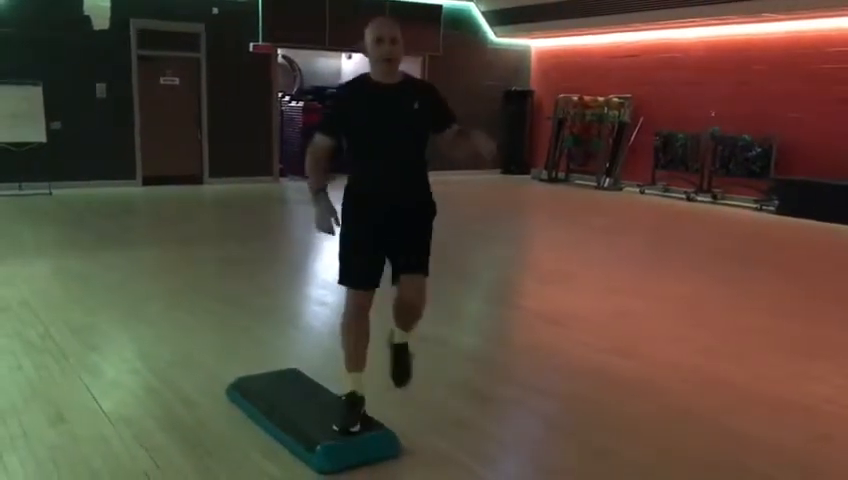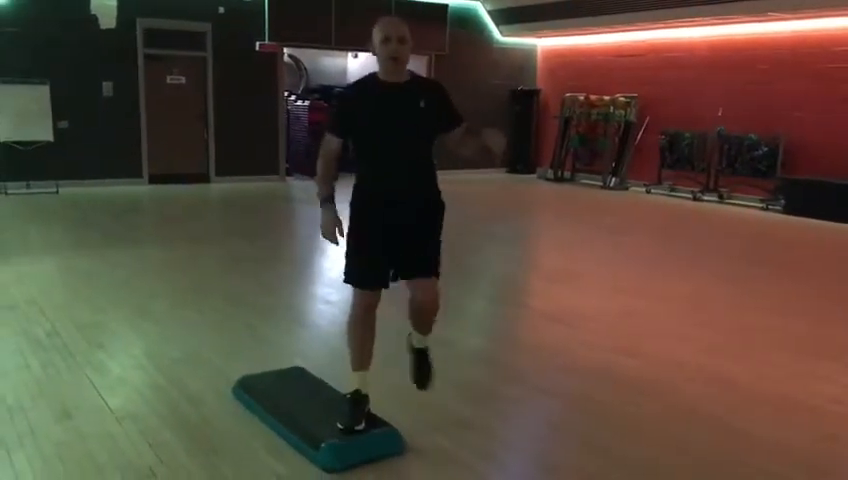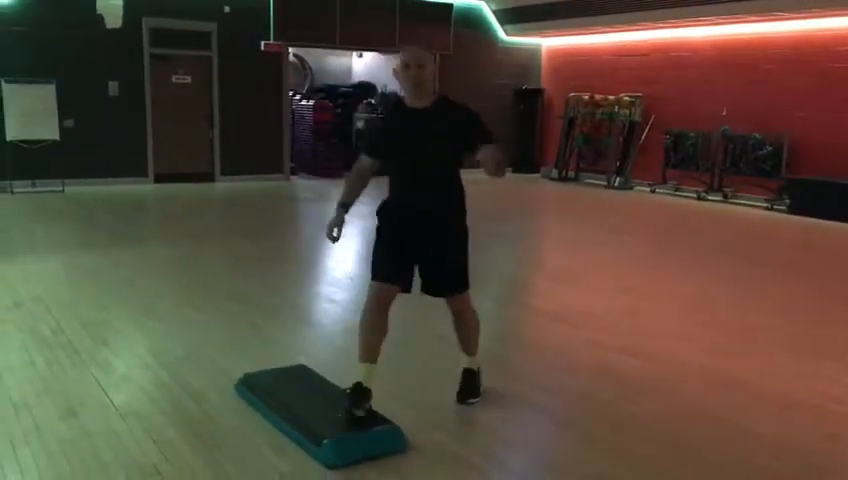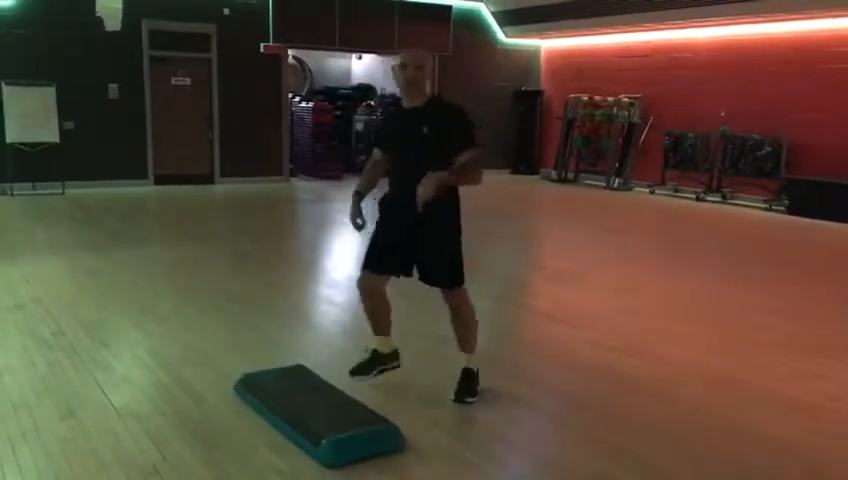
dt=0.3s
person 1, frame 1
left shoulder: (423, 94)
right shoulder: (348, 95)
left elbow: (451, 141)
right elbow: (317, 152)
left wrist: (475, 141)
right wrist: (320, 198)
left hip: (413, 208)
right hip: (362, 209)
left knee: (412, 292)
right knee: (358, 299)
left ankle: (400, 341)
right ankle: (354, 395)
person 1, frame 2
left shoulder: (431, 93)
right shoulder: (355, 96)
left elbow: (459, 141)
right elbow: (328, 153)
left wrist: (485, 139)
right wrist: (327, 205)
left hip: (422, 208)
right hip: (370, 210)
left knee: (425, 295)
right knee: (364, 299)
left ankle: (419, 343)
right ankle: (359, 393)
person 1, frame 3
left shoulder: (458, 116)
right shoulder: (388, 120)
left elbow: (497, 166)
right elbow: (364, 168)
left wrist: (492, 159)
right wrist: (341, 209)
left hip: (445, 221)
right hip: (398, 216)
left knee: (458, 301)
right knee: (379, 296)
left ankle: (471, 369)
right ankle: (364, 385)
person 1, frame 4
left shoulder: (450, 116)
right shoulder: (391, 119)
left elbow: (473, 172)
right elbow: (378, 161)
left wrist: (438, 177)
right wrist: (358, 197)
left hip: (438, 216)
right hip: (396, 211)
left knee: (454, 293)
right knee: (369, 283)
left ankle: (470, 369)
right ankle: (385, 351)
